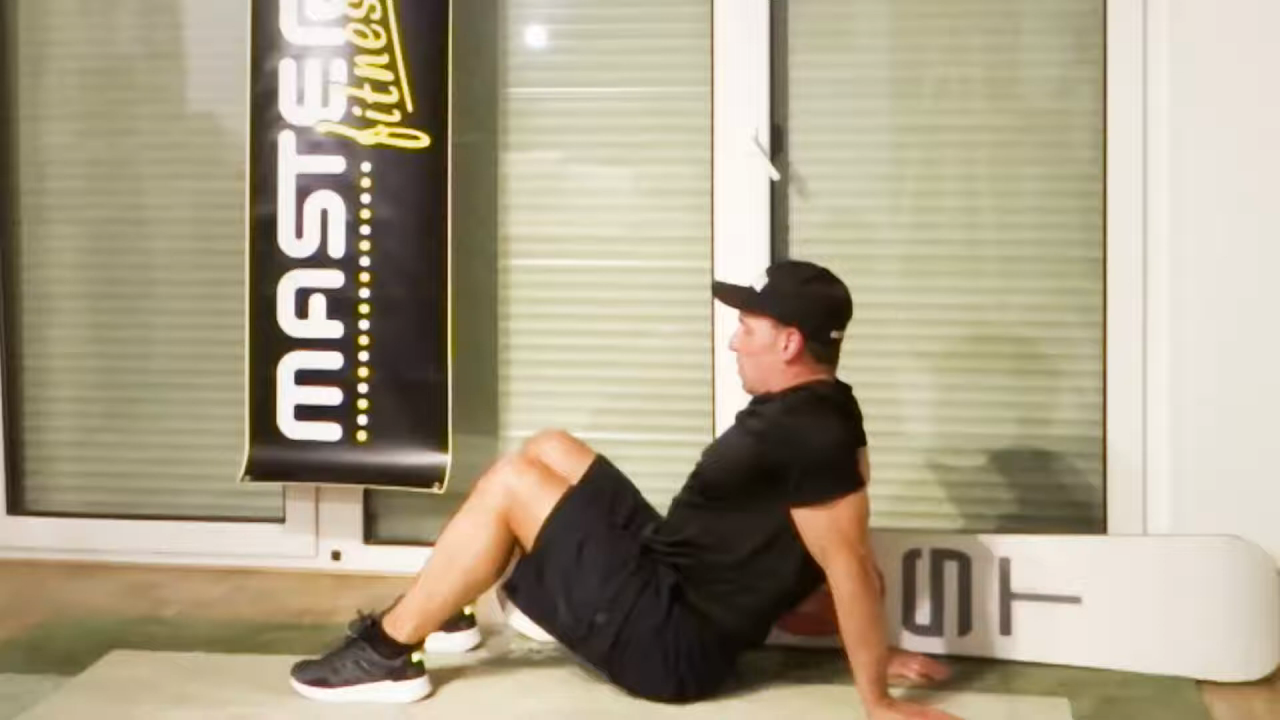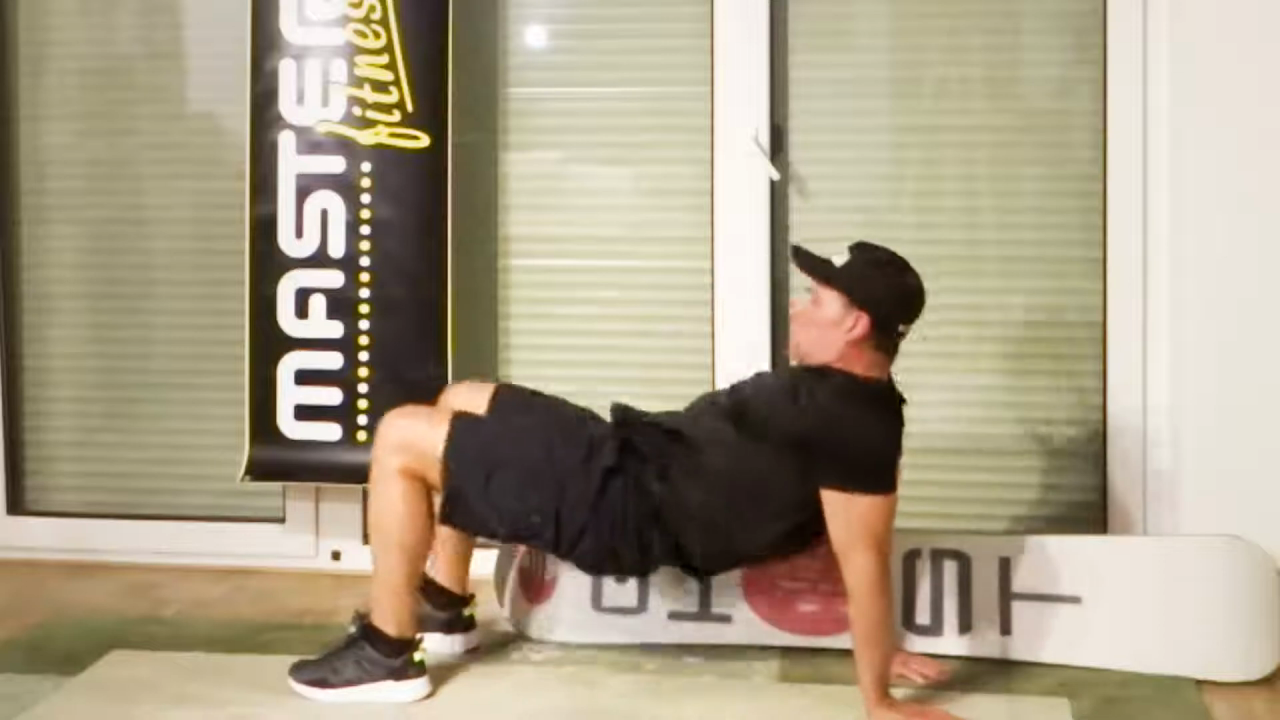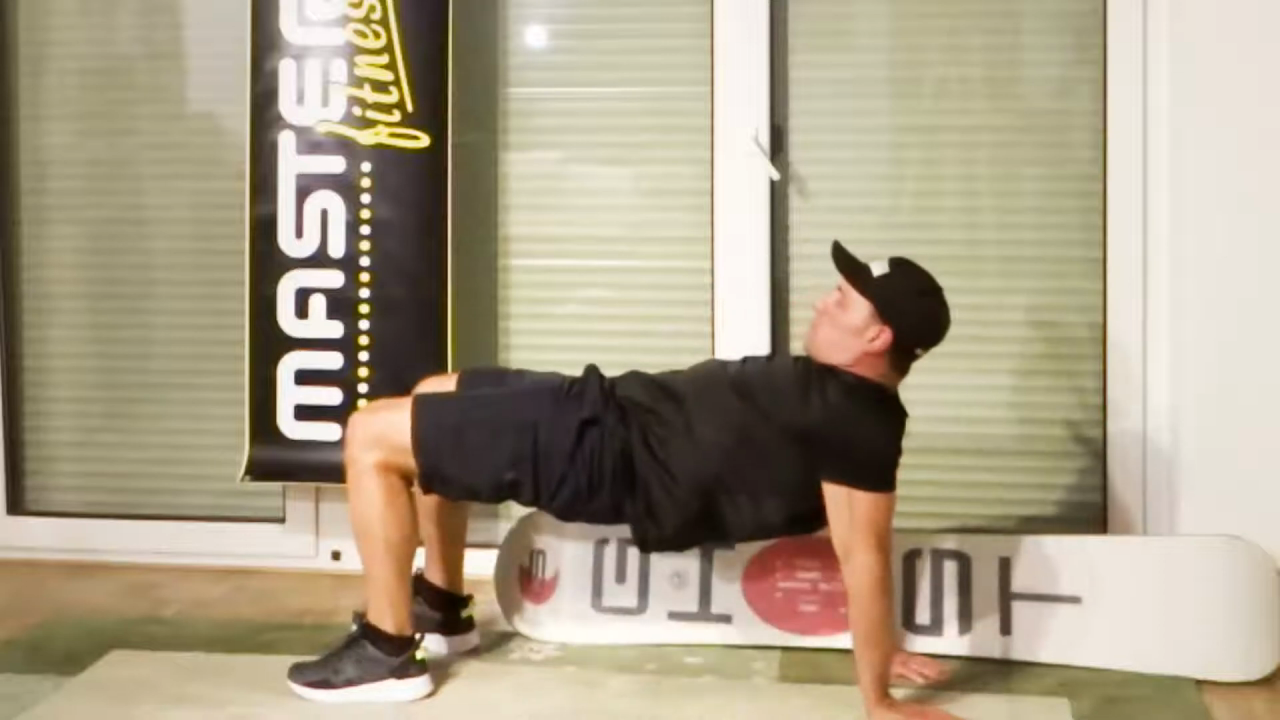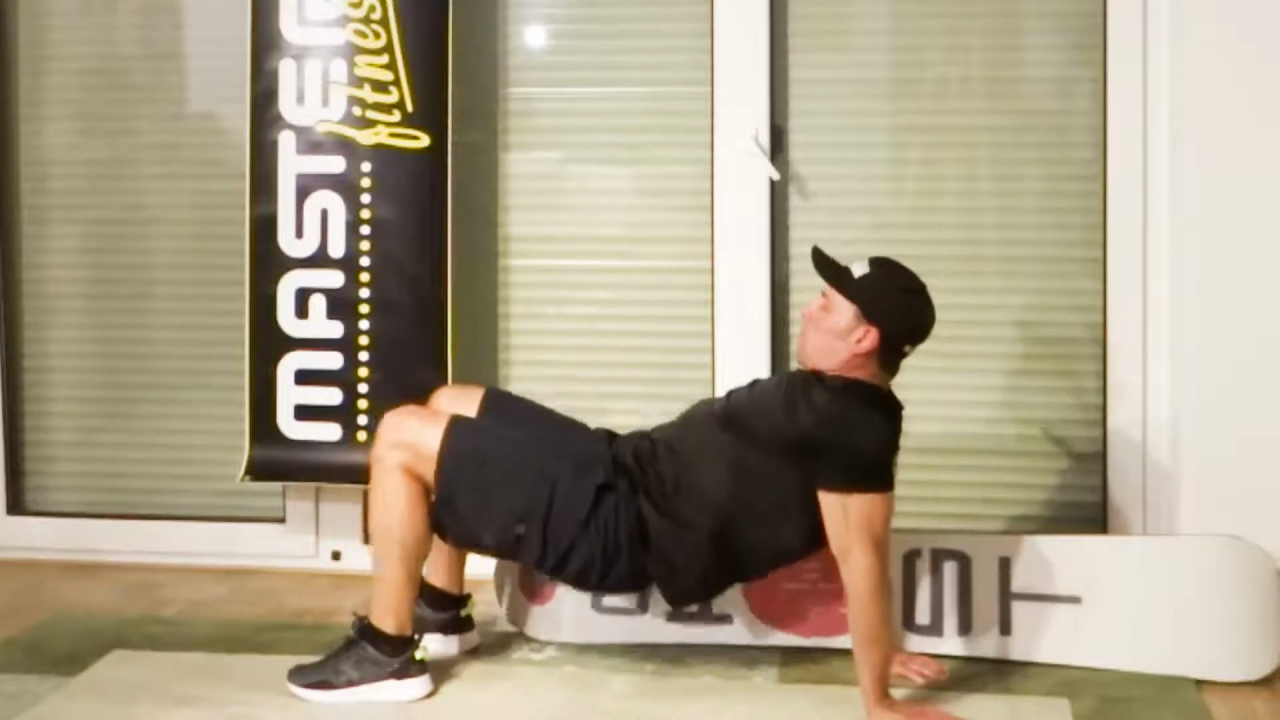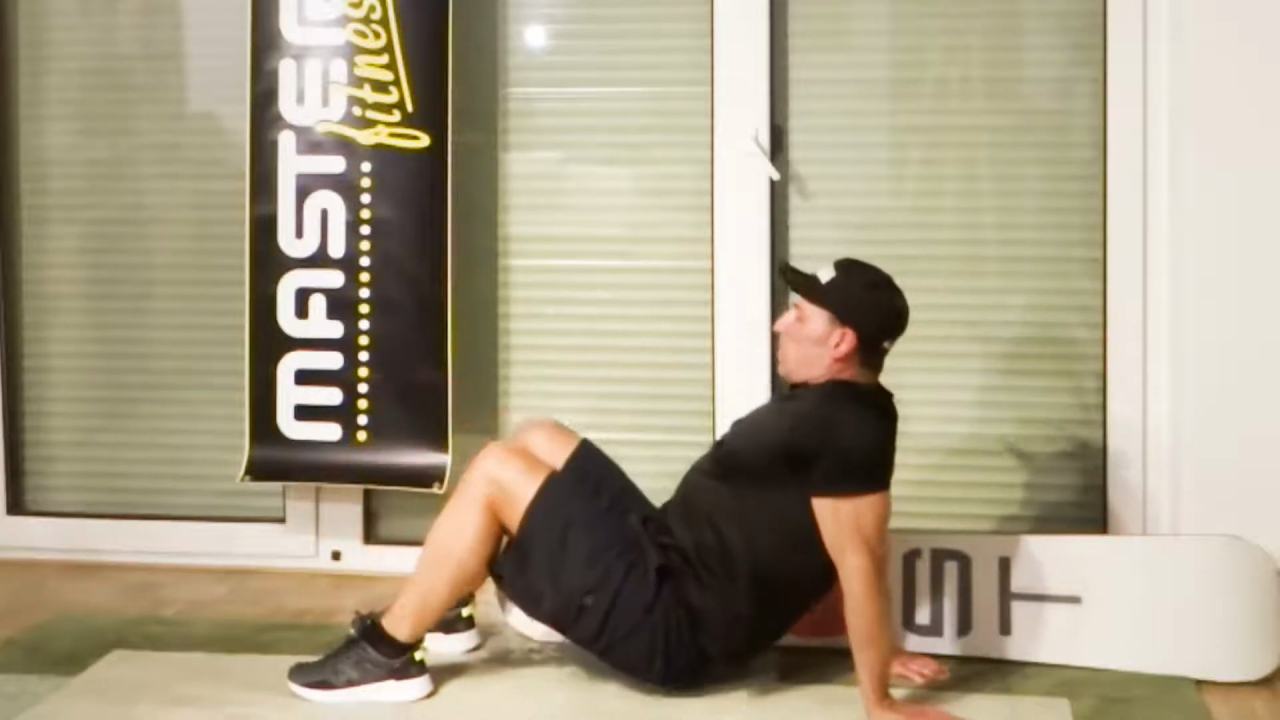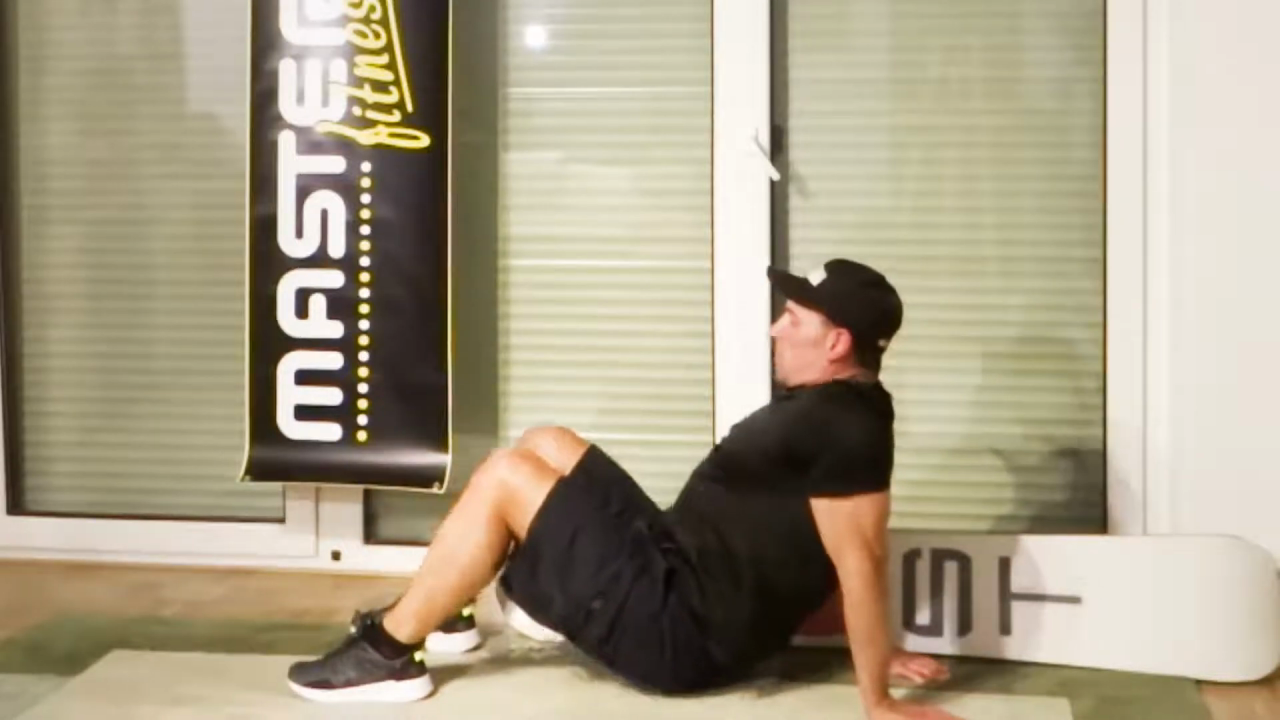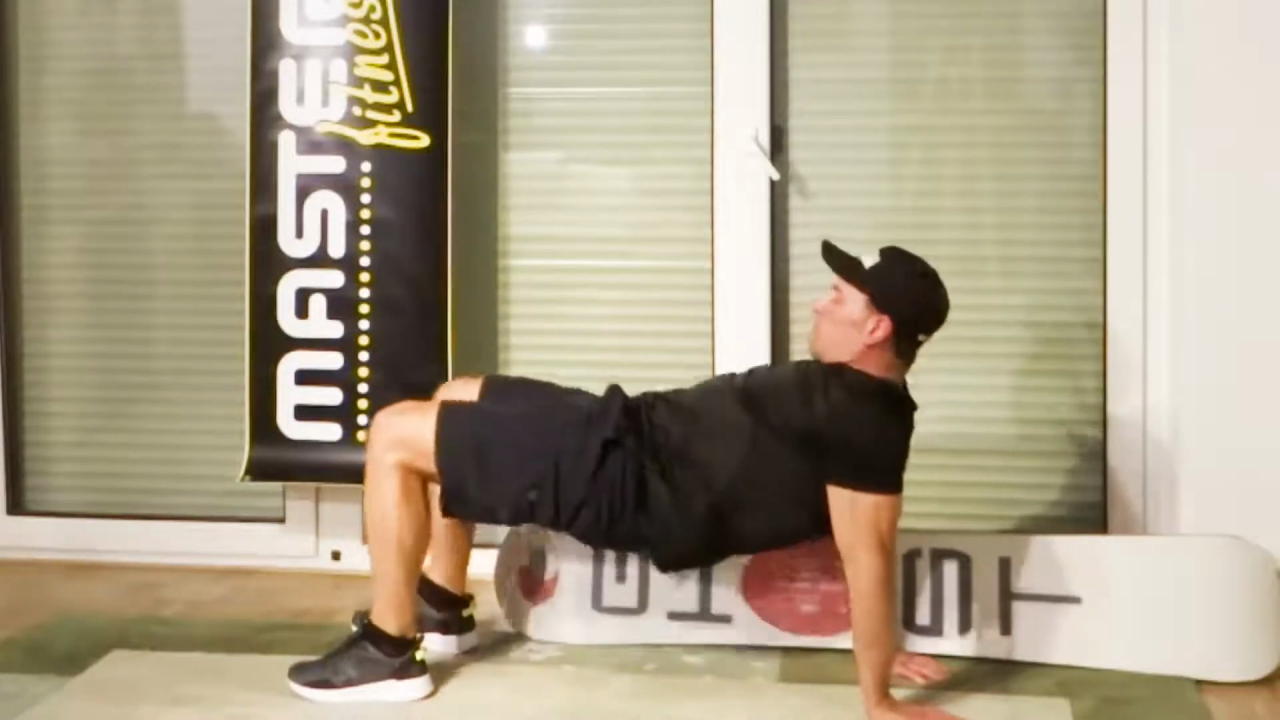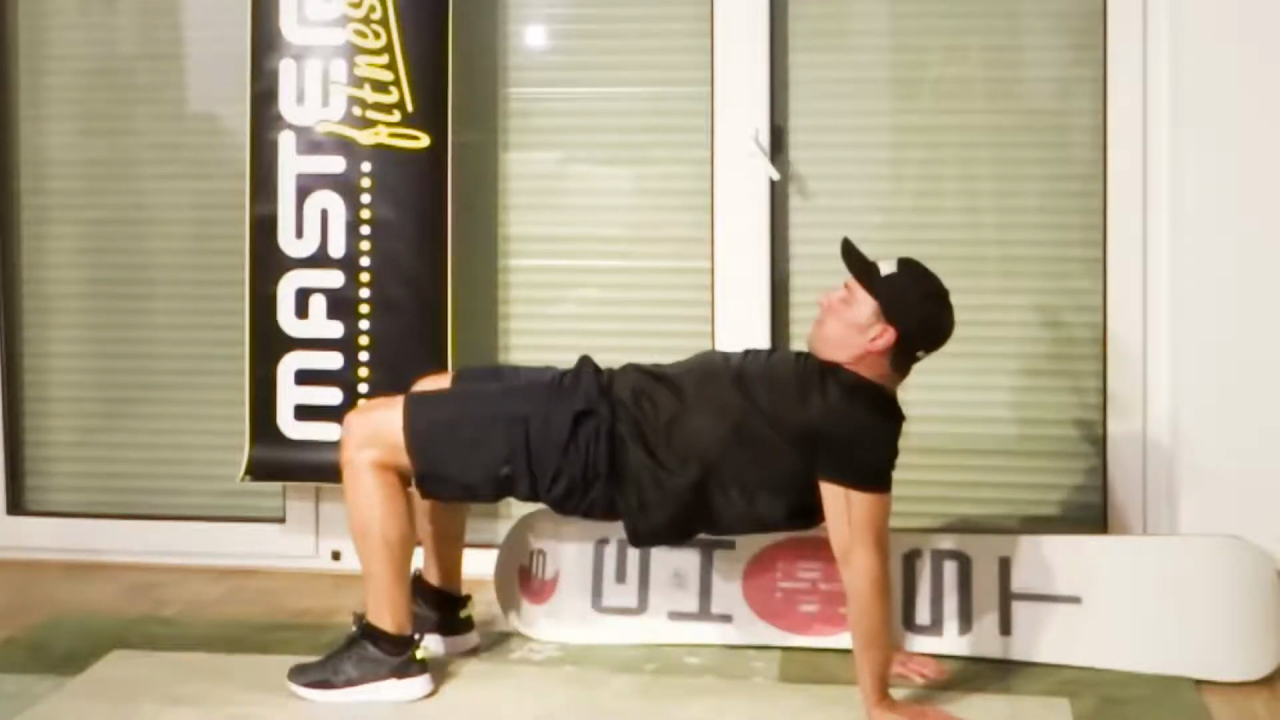
dt=0.7s
person 1, frame 1
left shoulder: (810, 433)
right shoulder: (807, 407)
left elbow: (849, 565)
right elbow: (847, 553)
right wrist: (878, 648)
left hip: (671, 646)
right hip: (663, 569)
left knee: (513, 481)
right knee: (550, 450)
left ankle: (387, 653)
right ankle: (432, 611)
person 1, frame 2
left shoulder: (855, 423)
right shoulder: (846, 395)
left elbow: (864, 558)
left hip: (623, 502)
right hip: (632, 458)
left knee: (402, 437)
right knee: (463, 400)
left ankle: (387, 649)
right ankle: (443, 607)
person 1, frame 3
left shoulder: (857, 423)
right shoulder: (842, 396)
left elbow: (864, 555)
left hip: (603, 451)
left knee: (371, 437)
right knee: (431, 400)
left ankle: (388, 649)
right ankle: (441, 608)
person 1, frame 4
left shoulder: (853, 424)
right shoulder: (841, 402)
left elbow: (861, 557)
right elbow: (859, 554)
left hip: (615, 522)
right hip: (620, 472)
left knee: (401, 439)
right knee: (448, 406)
left ankle: (386, 650)
right ankle: (440, 610)
person 1, frame 5
left shoulder: (846, 424)
right shoulder: (827, 402)
left elbow: (860, 560)
left hip: (669, 623)
right hip: (663, 558)
left knee: (497, 470)
right knee: (538, 439)
left ankle: (387, 652)
right ankle: (431, 611)
person 1, frame 6
left shoulder: (843, 425)
right shoulder: (824, 404)
left elbow: (859, 562)
left hip: (679, 628)
right hip: (672, 560)
left knee: (505, 476)
right knee: (546, 444)
left ankle: (389, 652)
right ankle: (429, 610)
person 1, frame 7
left shoulder: (862, 421)
right shoulder: (855, 396)
left elbow: (868, 556)
left hip: (619, 472)
right hip: (624, 439)
left knee: (393, 437)
right knee: (454, 401)
left ankle: (389, 650)
right ankle: (443, 607)
person 1, frame 8
left shoulder: (853, 423)
right shoulder: (843, 396)
left elbow: (861, 555)
left hip: (592, 444)
left knee: (367, 437)
right knee: (429, 402)
left ankle: (388, 647)
right ankle: (440, 608)
